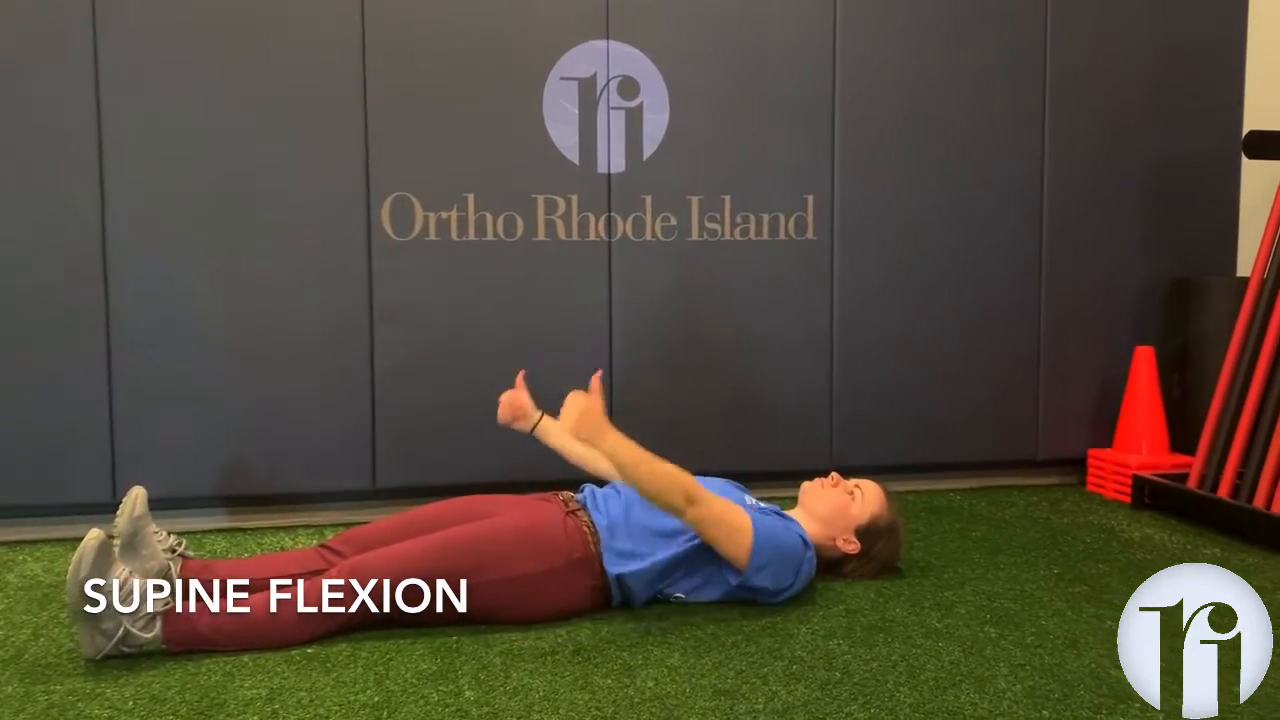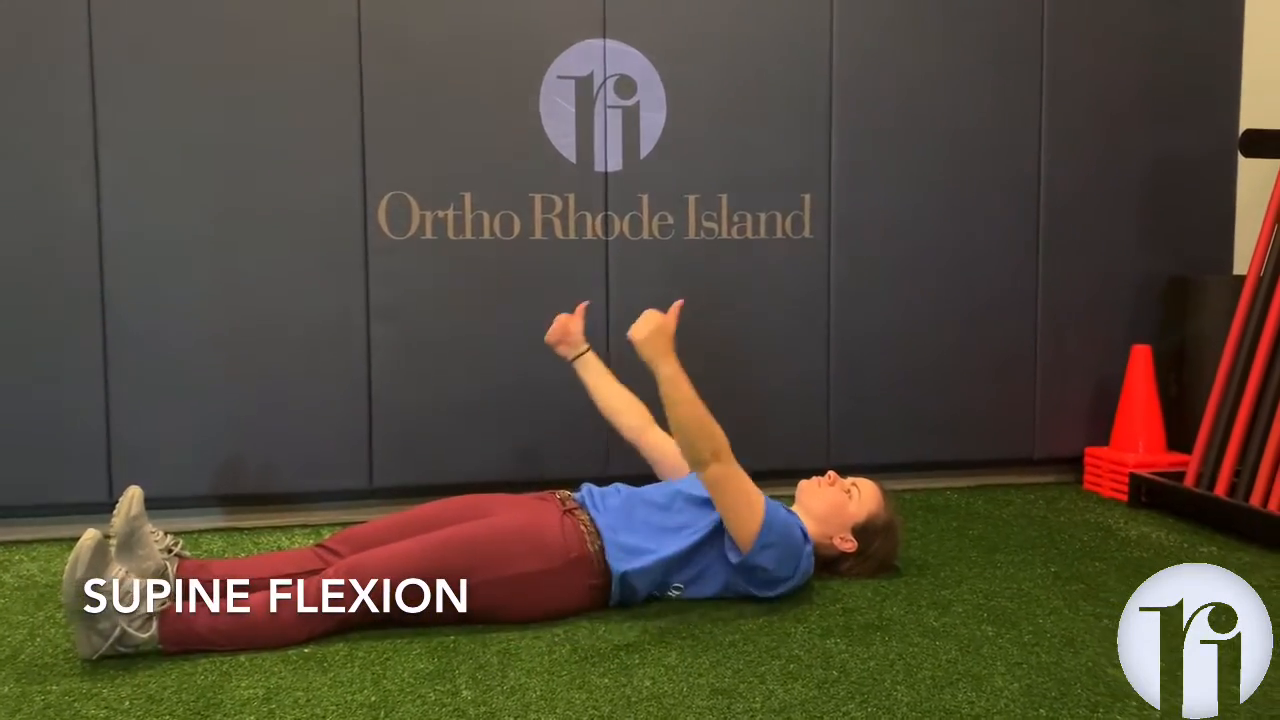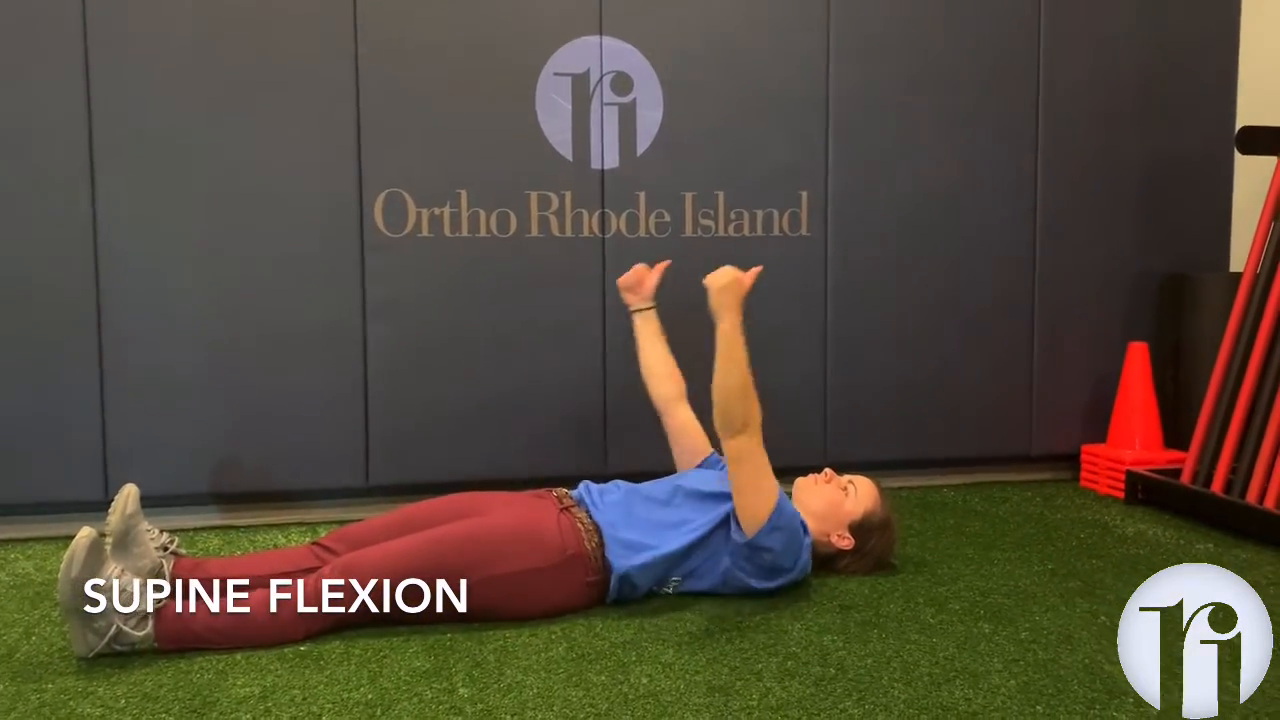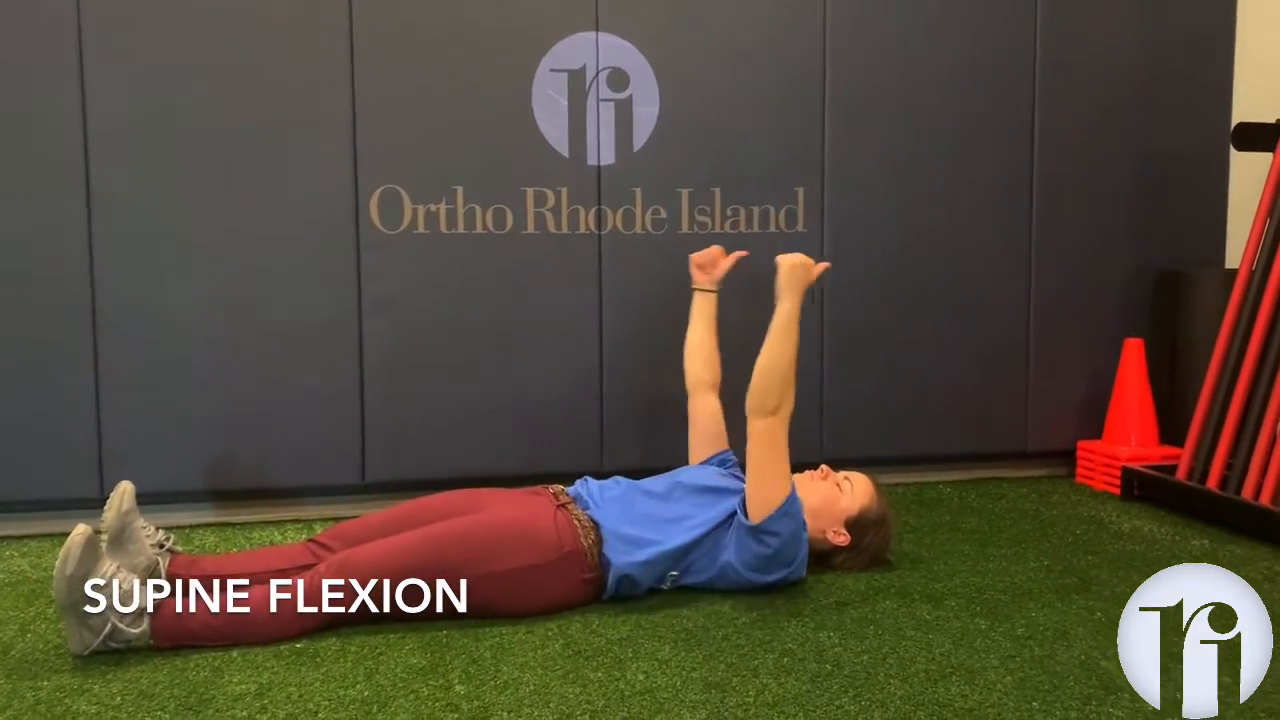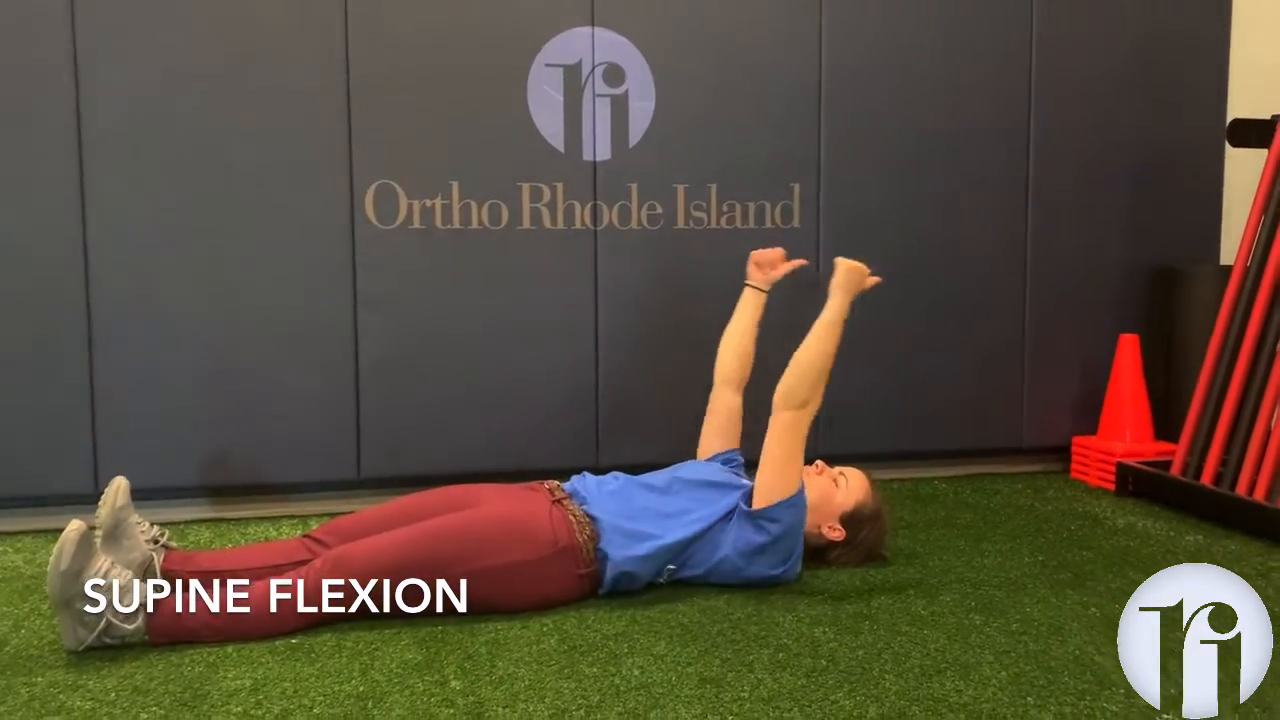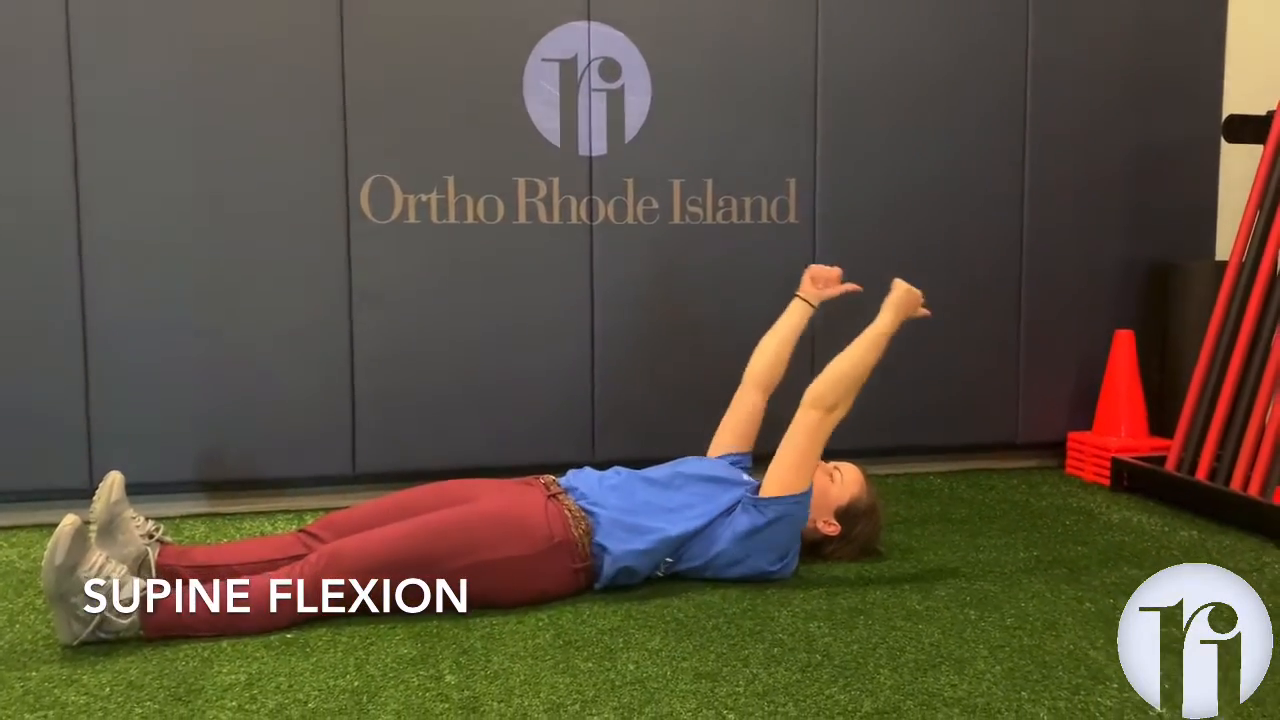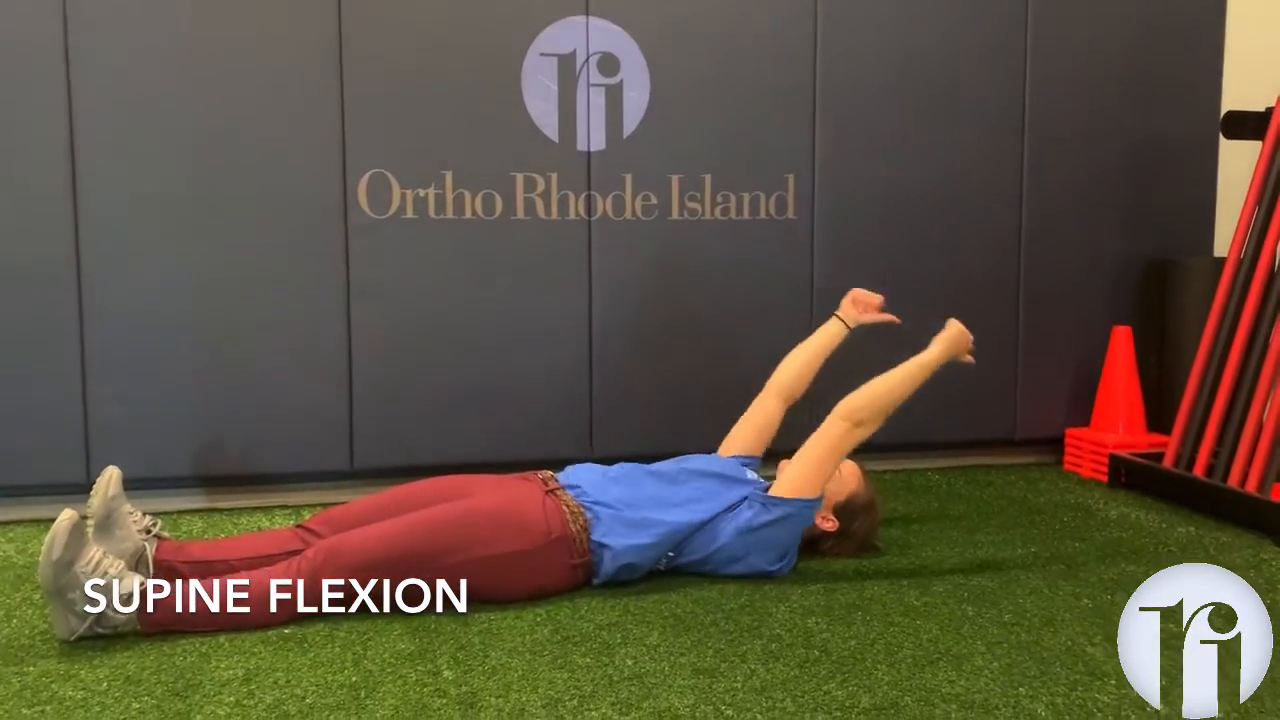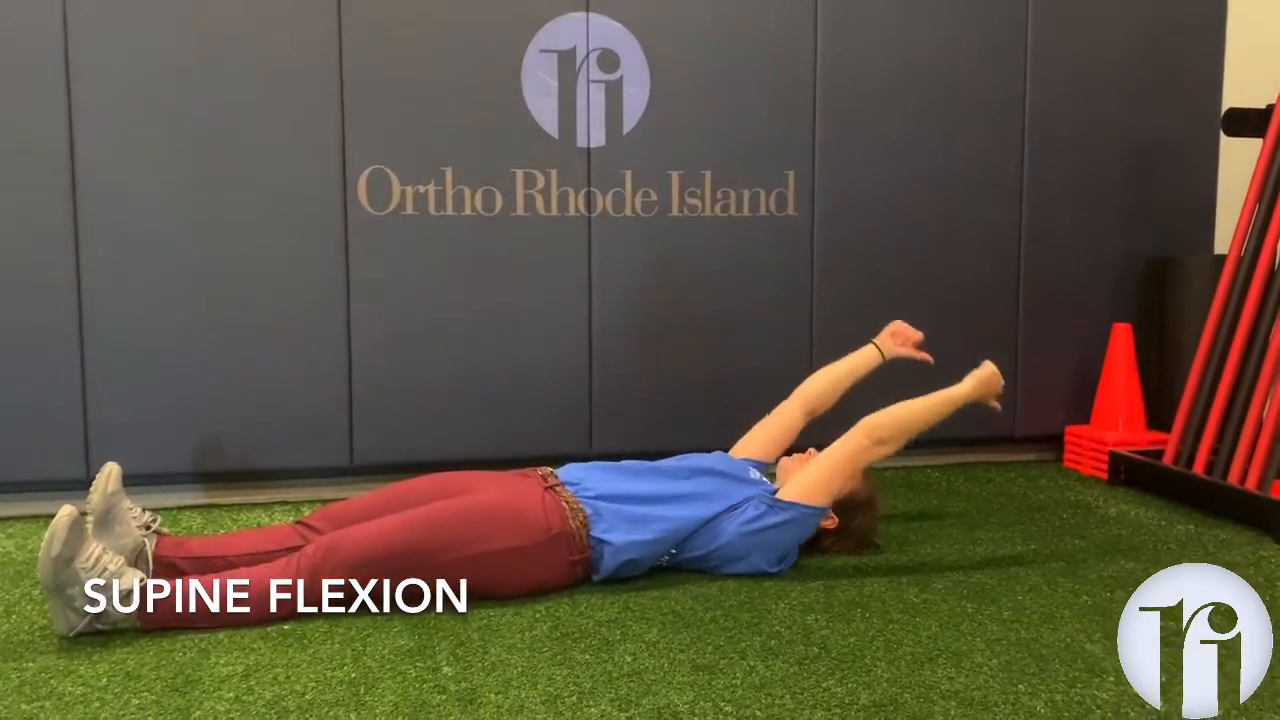
dt=0.2s
person 1, frame 1
left shoulder: (783, 557)
right shoulder: (756, 517)
left elbow: (684, 499)
right elbow: (627, 472)
left wrist: (600, 429)
right wrist: (542, 425)
left hip: (577, 562)
right hip: (565, 517)
left knee: (362, 589)
right knee: (347, 551)
left ankle: (147, 620)
right ankle: (178, 571)
person 1, frame 2
left shoulder: (780, 554)
right shoulder: (744, 511)
left elbow: (713, 457)
right elbow: (645, 432)
left wrist: (663, 359)
right wrist: (582, 356)
left hip: (572, 560)
right hip: (558, 514)
left knee: (351, 588)
right knee: (341, 551)
left ankle: (145, 622)
right ankle: (171, 571)
person 1, frame 3
left shoulder: (778, 549)
right shoulder: (731, 495)
left elbow: (741, 430)
right elbow: (673, 406)
left wrist: (727, 318)
right wrist: (644, 312)
left hip: (569, 556)
right hip: (551, 511)
left knee: (347, 585)
right knee: (337, 551)
left ankle: (140, 619)
right ankle: (168, 569)
person 1, frame 4
left shoulder: (775, 546)
right shoulder: (733, 489)
left elbow: (768, 412)
right elbow: (704, 389)
left wrist: (789, 298)
right wrist: (706, 293)
left hip: (565, 553)
right hip: (544, 508)
left knee: (343, 583)
right knee: (332, 548)
left ankle: (136, 616)
right ankle: (163, 567)
person 1, frame 5
left shoulder: (770, 544)
right shoulder: (732, 486)
left elbow: (792, 405)
right elbow: (728, 385)
left wrist: (838, 302)
right wrist: (756, 290)
left hip: (560, 550)
right hip: (542, 502)
left knee: (338, 579)
right knee: (328, 544)
left ankle: (130, 613)
right ankle: (156, 561)
person 1, frame 6
left shoulder: (768, 538)
right shoulder: (735, 482)
left elbow: (818, 408)
right elbow: (756, 387)
left wrist: (887, 322)
right wrist: (804, 304)
left hip: (556, 545)
right hip: (537, 498)
left knee: (335, 575)
right knee: (325, 539)
left ankle: (128, 608)
right ankle: (153, 555)
person 1, frame 7
left shoulder: (769, 535)
right shoulder: (738, 478)
left elbow: (843, 423)
right elbow: (779, 391)
left wrist: (934, 356)
right wrist: (841, 322)
left hip: (554, 540)
right hip: (536, 495)
left knee: (331, 570)
right knee: (324, 533)
left ankle: (125, 602)
right ankle: (150, 553)
person 1, frame 8
left shoulder: (772, 532)
right shoulder: (744, 478)
left elbow: (861, 441)
right elbow: (802, 403)
left wrist: (963, 391)
right wrist: (878, 350)
left hip: (551, 538)
right hip: (536, 490)
left knee: (332, 568)
right knee: (324, 529)
left ankle: (126, 598)
right ankle: (151, 546)
